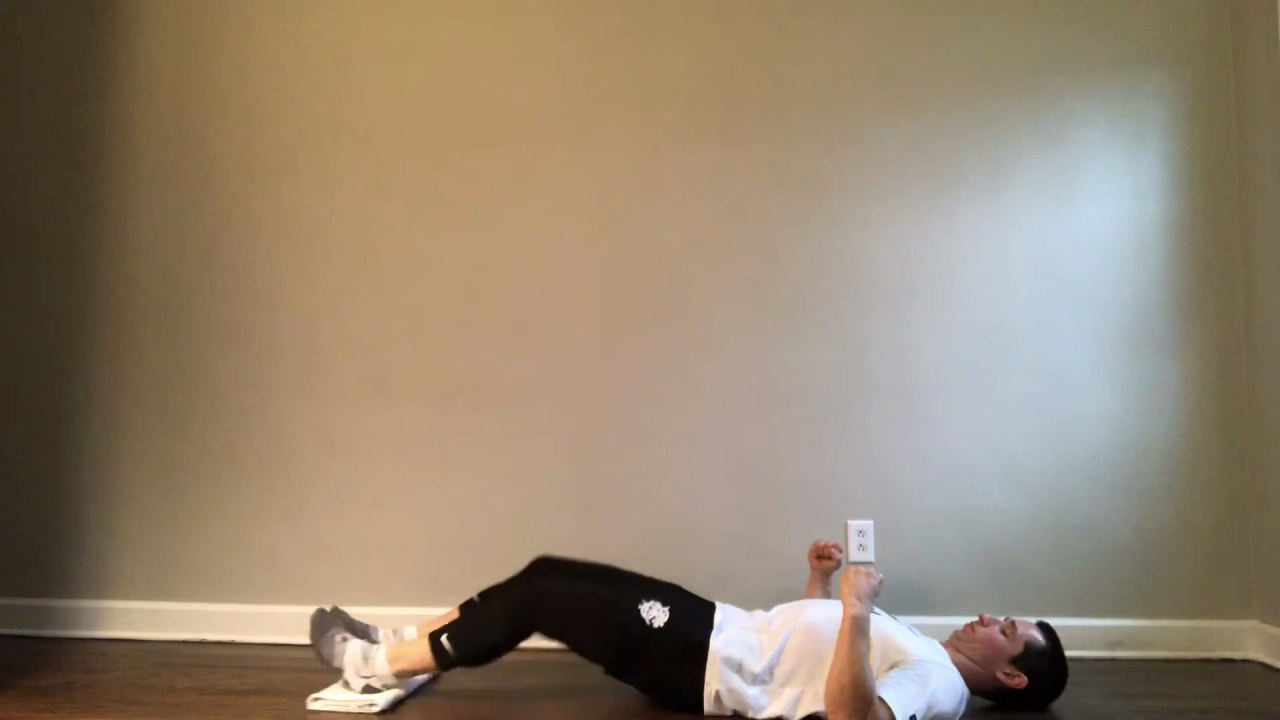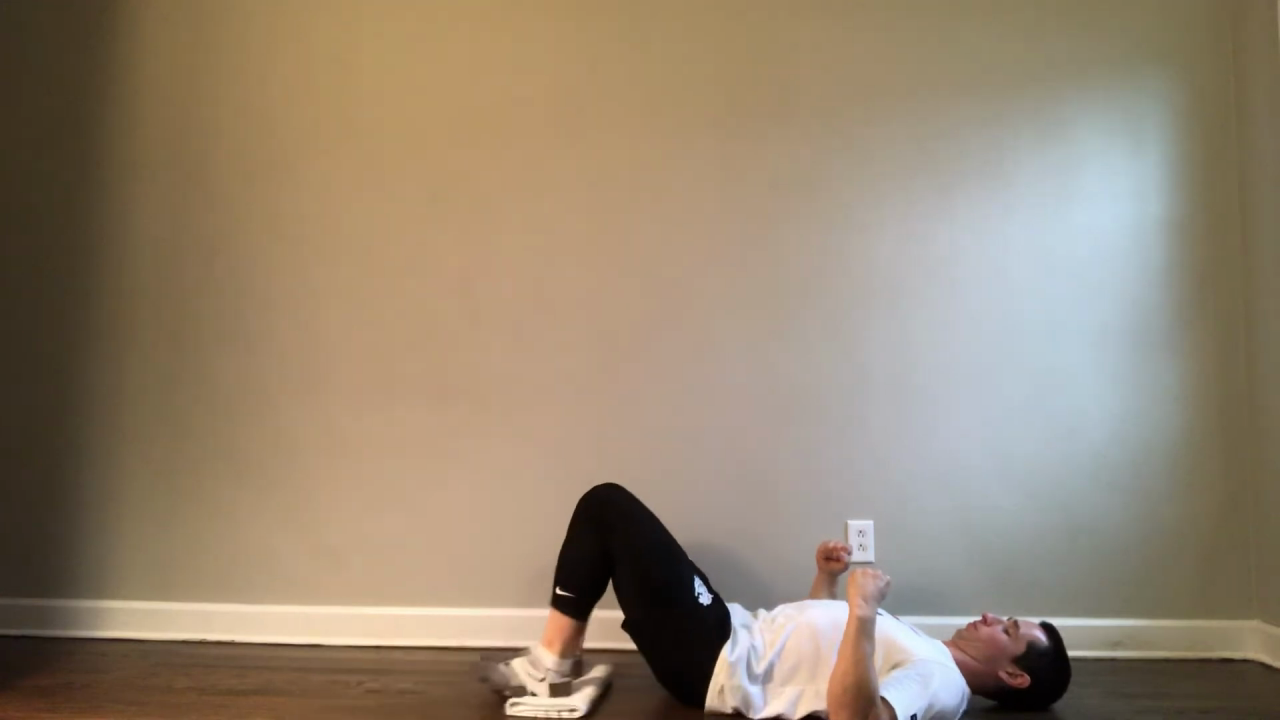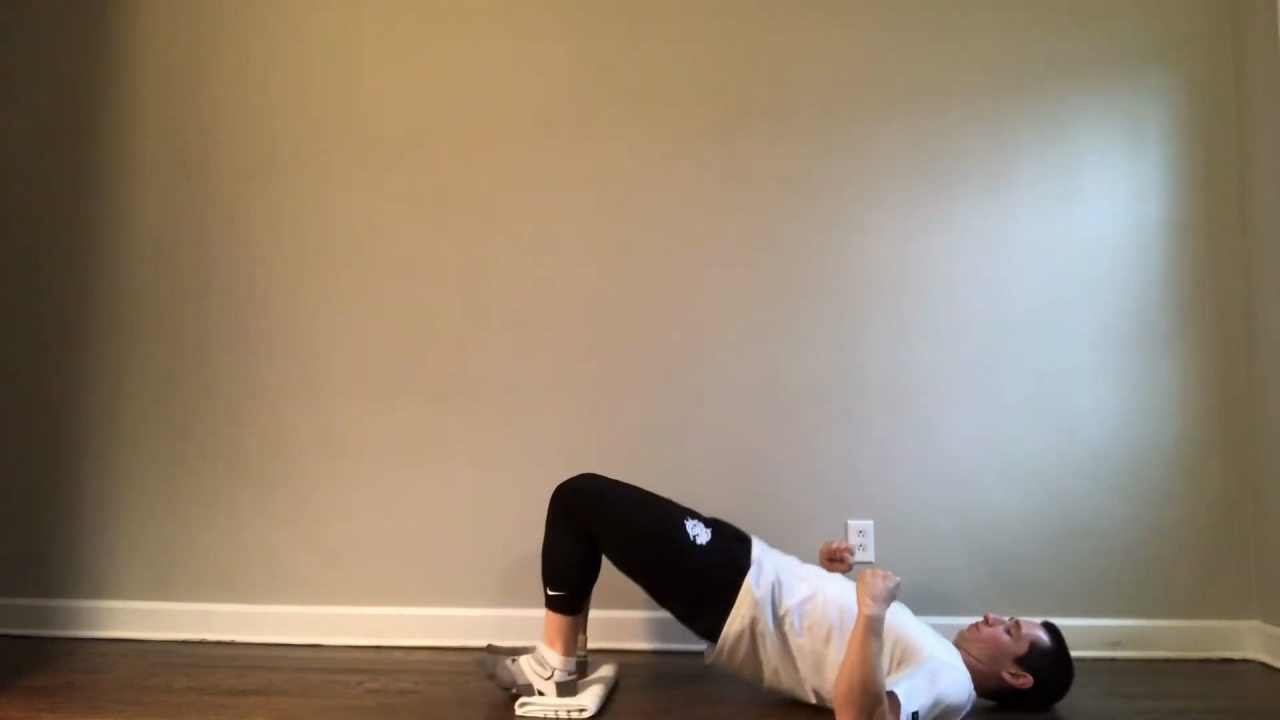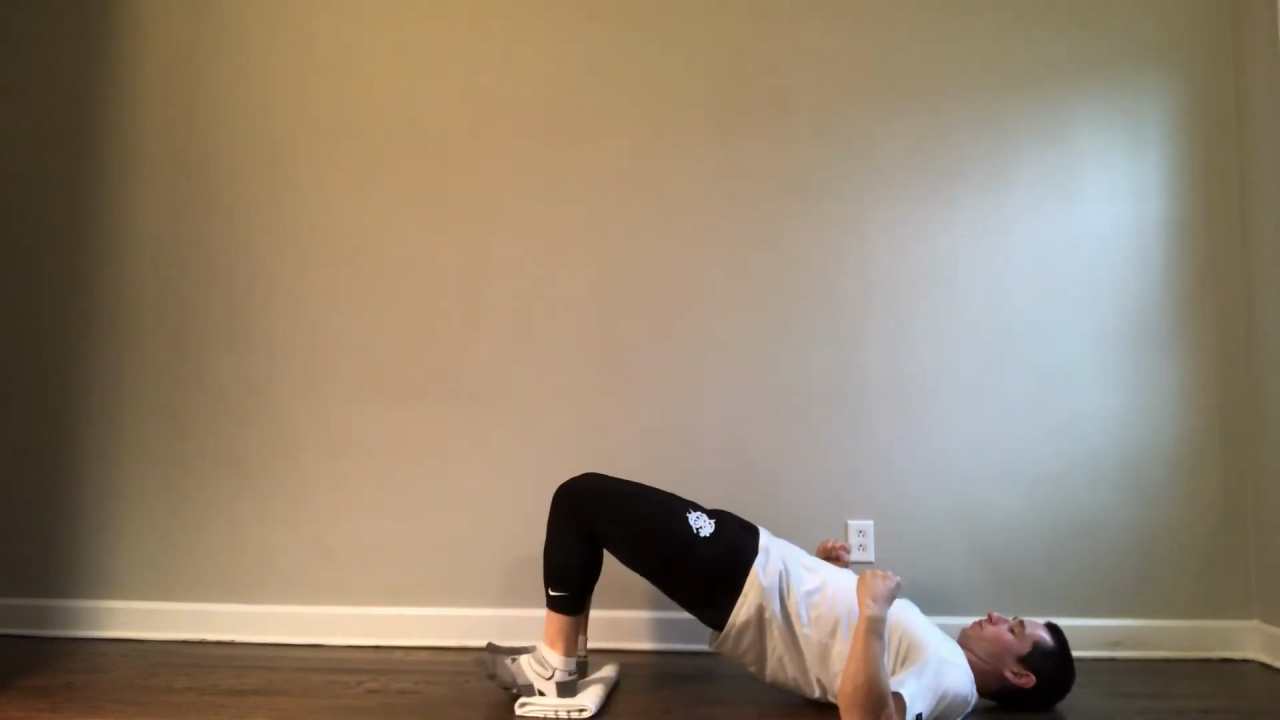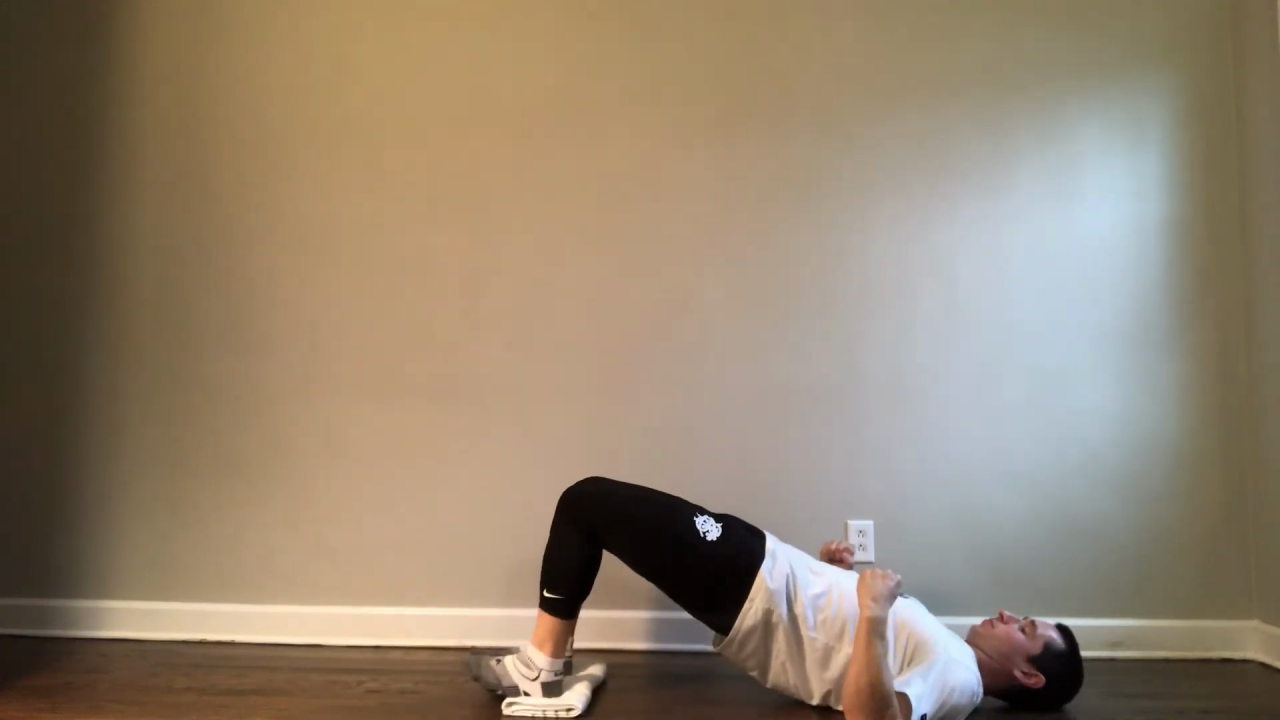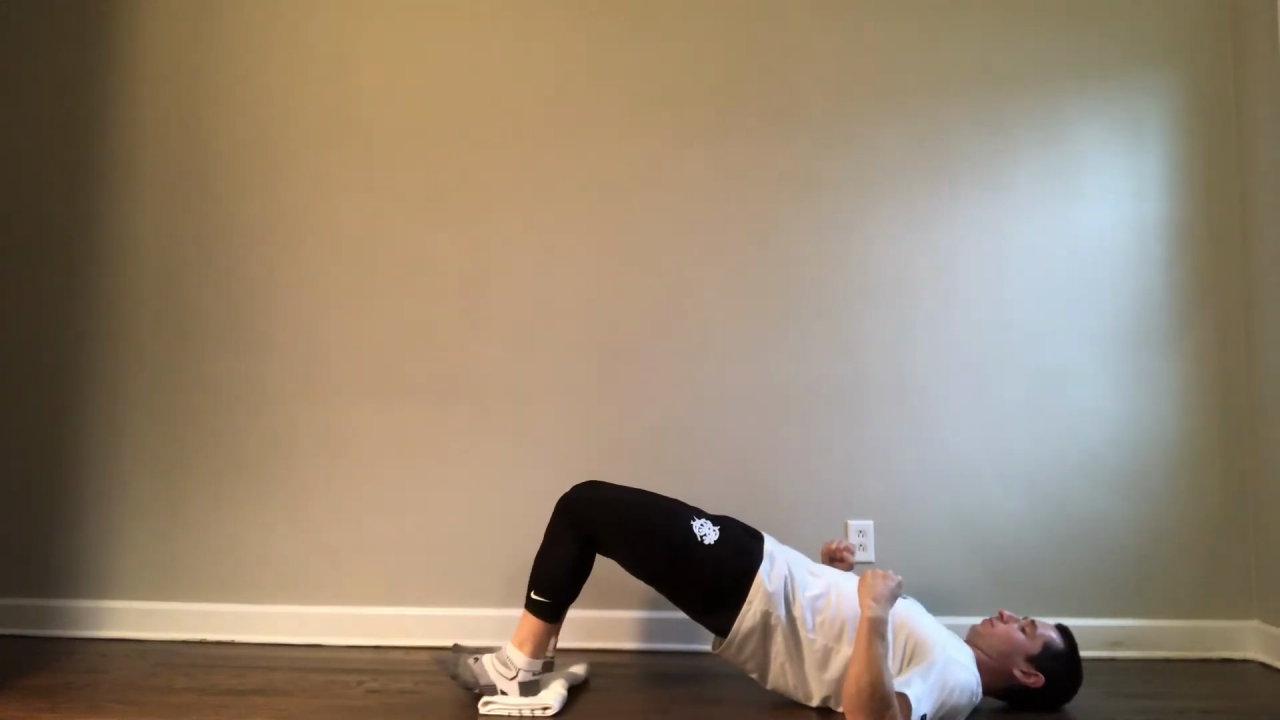
dt=0.7s
person 1, frame 1
right shoulder: (926, 656)
left wrist: (855, 609)
right wrist: (822, 579)
right hip: (716, 627)
left knee: (538, 595)
right knee: (548, 575)
right ankle: (397, 645)
person 1, frame 2
right shoulder: (927, 655)
left wrist: (861, 612)
right wrist: (828, 580)
left hip: (718, 665)
right hip: (736, 631)
left knee: (607, 505)
right knee: (607, 510)
left ankle: (551, 665)
right ankle: (550, 663)
person 1, frame 3
right shoulder: (937, 660)
left wrist: (871, 612)
right wrist: (834, 581)
left hip: (739, 588)
right hip: (748, 584)
left knee: (578, 498)
right knee: (585, 498)
left ankle: (553, 668)
right ankle: (557, 662)
person 1, frame 4
right shoulder: (939, 656)
left wrist: (873, 612)
right wrist: (833, 575)
left hip: (745, 579)
right hip: (750, 564)
left knee: (580, 498)
right knee: (586, 498)
left ankle: (555, 667)
right ankle: (560, 661)
person 1, frame 5
right shoulder: (946, 654)
left wrist: (874, 611)
right wrist: (838, 575)
left hip: (754, 589)
right hip: (763, 572)
left knee: (586, 502)
right knee: (591, 499)
left ankle: (540, 667)
right ankle: (541, 664)
person 1, frame 6
right shoulder: (944, 654)
left wrist: (874, 613)
right wrist: (839, 577)
left hip: (752, 590)
right hip: (760, 569)
left knee: (586, 506)
right knee: (588, 505)
left ankle: (521, 664)
right ankle: (520, 662)
